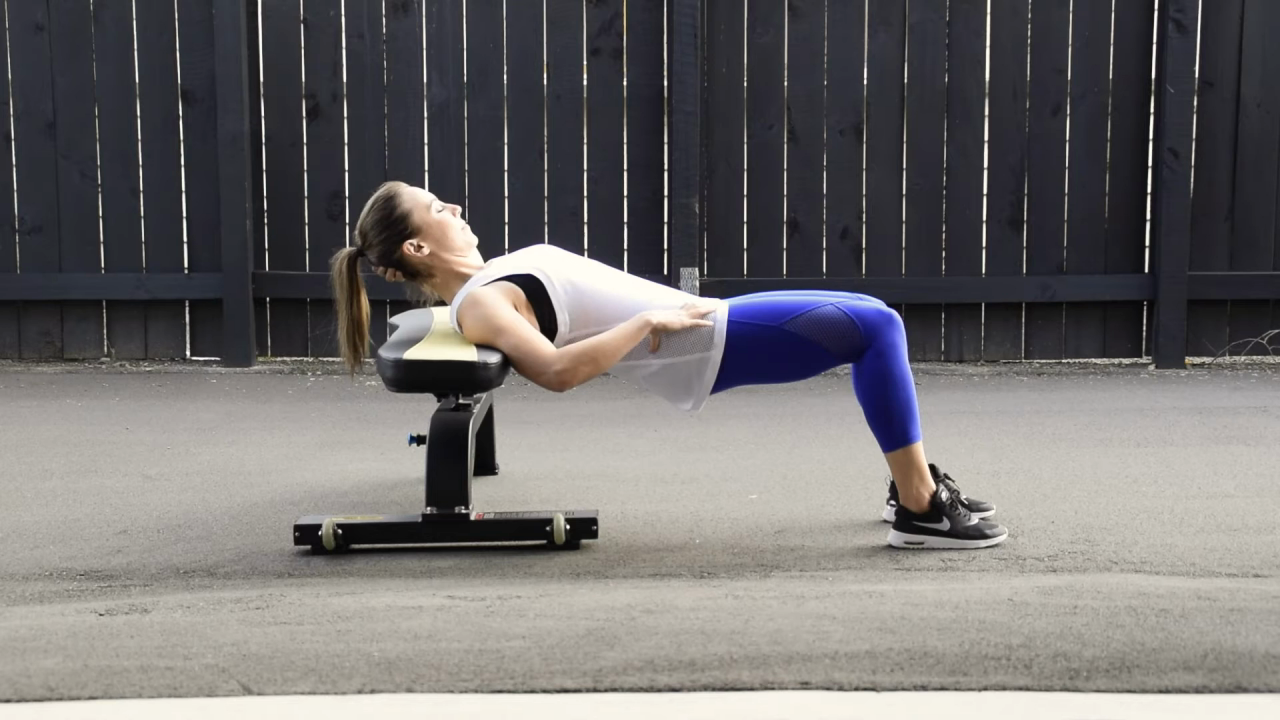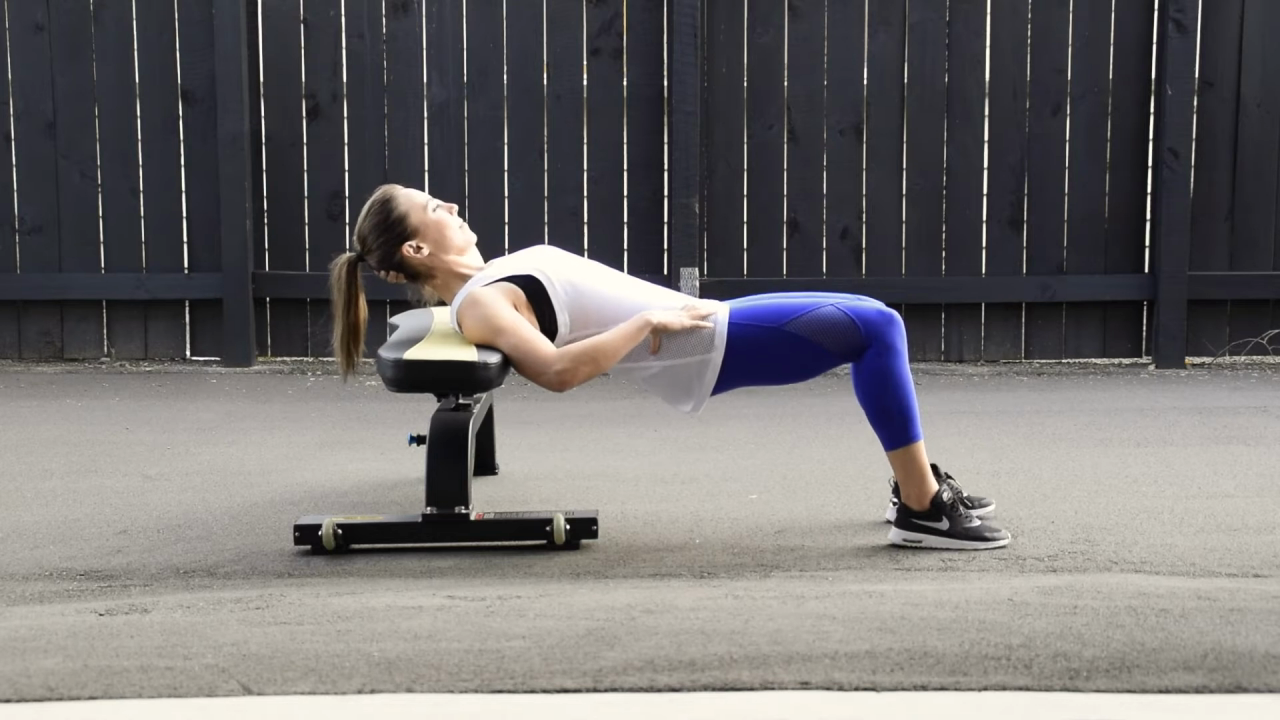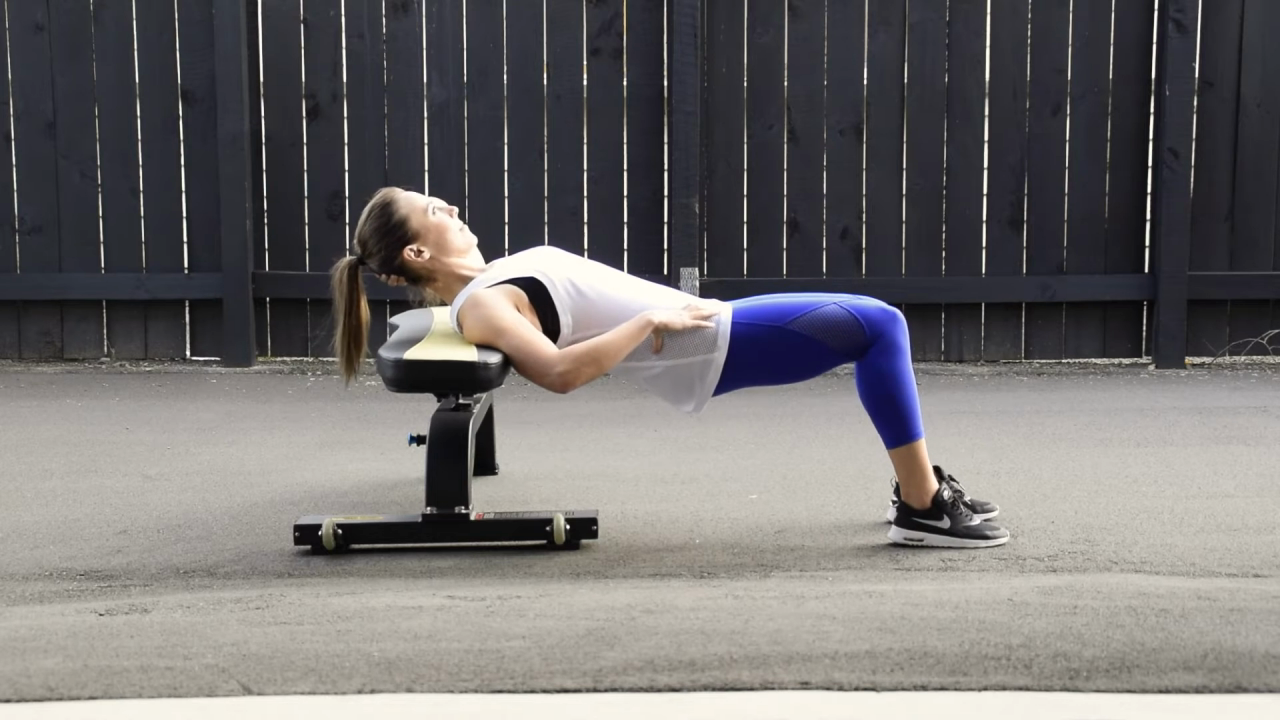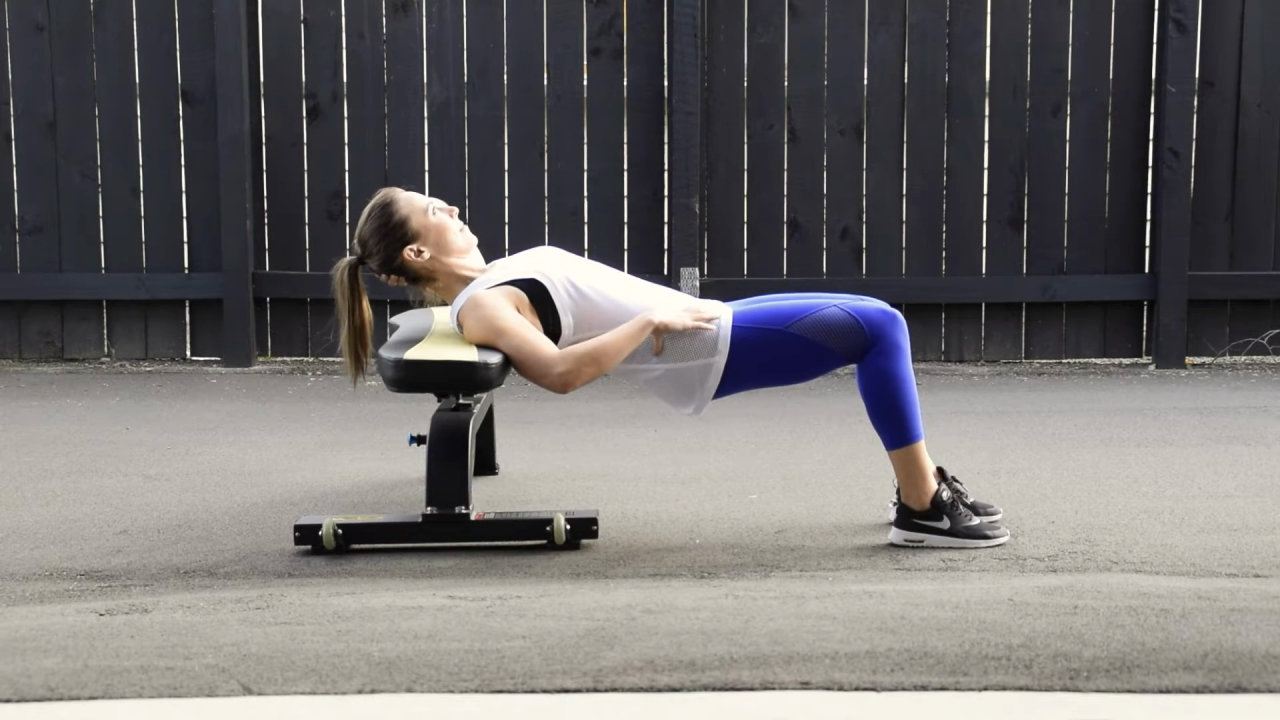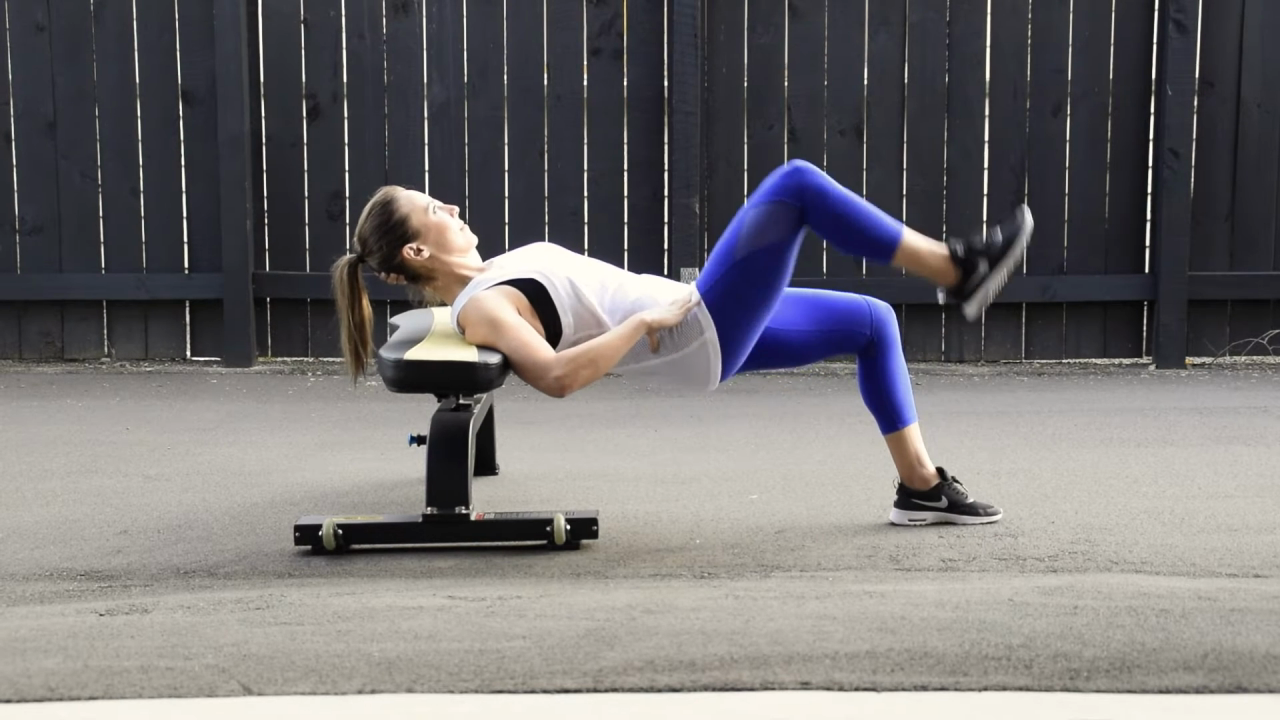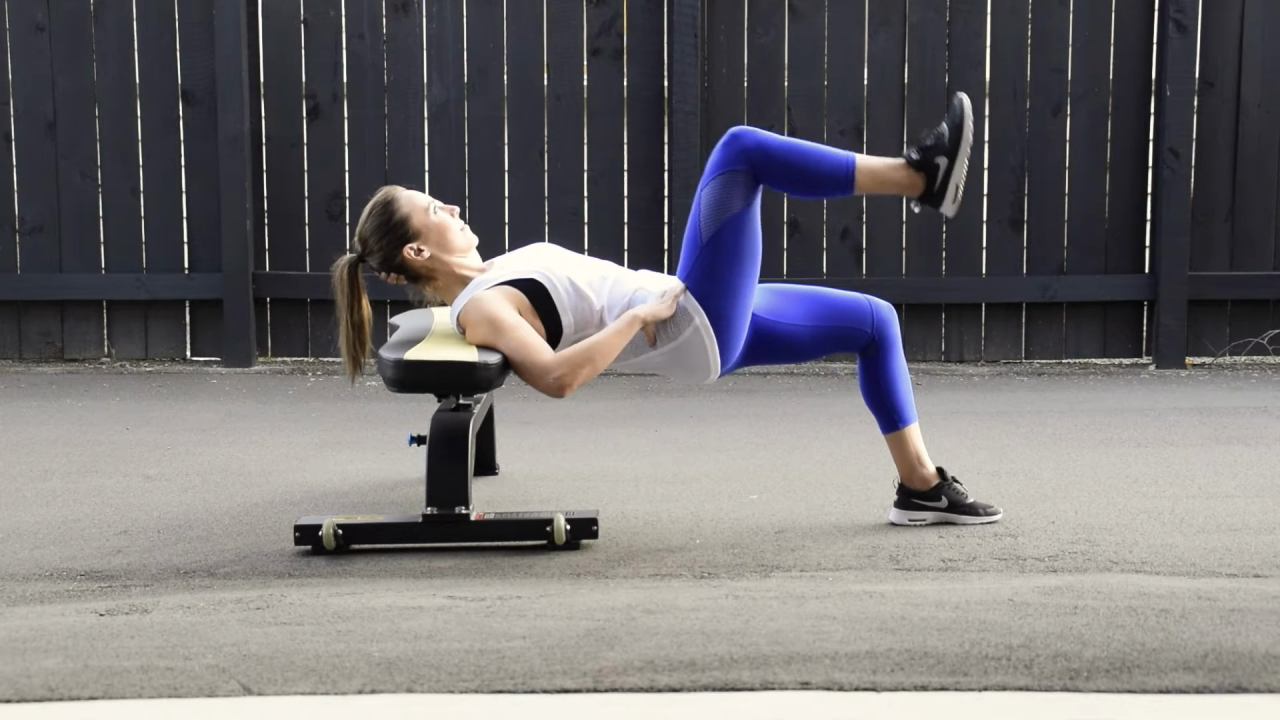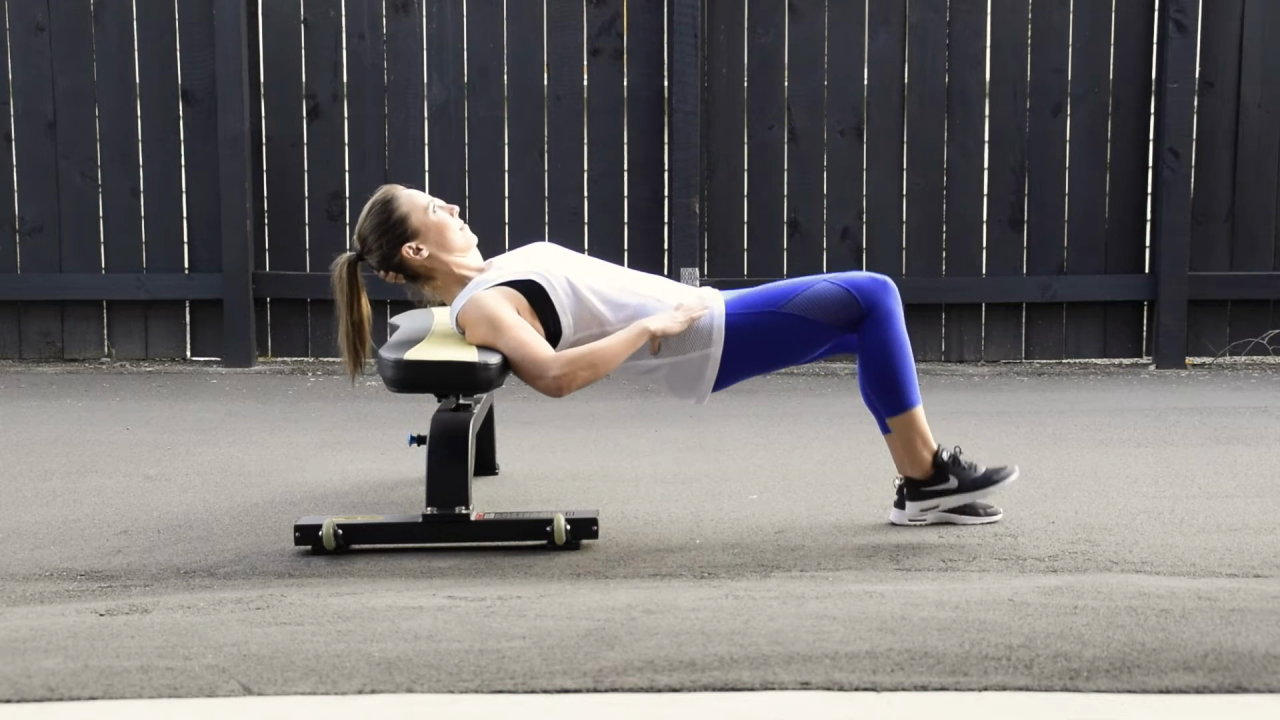
dt=0.7s
person 1, frame 1
left shoulder: (485, 281)
right shoulder: (477, 305)
right elbow: (558, 370)
left wrist: (668, 308)
right wrist: (652, 321)
left hip: (704, 326)
right hip: (704, 347)
left knee: (873, 322)
right knee: (875, 326)
left ankle: (914, 483)
right ankle: (921, 508)
person 1, frame 2
left shoulder: (485, 282)
right shoulder: (477, 305)
right elbow: (559, 369)
left wrist: (671, 309)
right wrist: (651, 321)
left hip: (703, 330)
right hip: (704, 350)
left knee: (874, 318)
right knee: (876, 327)
left ankle: (918, 482)
right ankle: (922, 507)
person 1, frame 3
left shoulder: (486, 282)
right shoulder: (479, 305)
right elbow: (561, 371)
left wrist: (670, 308)
right wrist: (652, 320)
left hip: (710, 326)
right hip: (708, 350)
left knee: (876, 321)
right knee: (879, 325)
left ankle: (919, 483)
right ankle: (923, 506)
person 1, frame 4
left shoulder: (487, 283)
right shoulder: (480, 306)
right elbow: (561, 371)
left wrist: (671, 309)
right wrist: (652, 321)
left hip: (703, 332)
right hip: (703, 353)
left knee: (878, 322)
right knee: (879, 328)
left ankle: (920, 482)
right ankle: (922, 508)
person 1, frame 5
left shoulder: (487, 282)
right shoulder: (478, 309)
right elbow: (557, 375)
right wrist: (646, 318)
left hip: (707, 328)
right hip: (699, 336)
left knee: (873, 321)
right knee: (795, 184)
left ankle: (921, 487)
right ankle: (958, 273)
person 1, frame 6
left shoulder: (485, 283)
right shoulder: (479, 309)
right elbow: (558, 377)
right wrist: (641, 313)
left hip: (703, 323)
right hip: (693, 328)
left knee: (874, 322)
right knee: (739, 147)
left ankle: (921, 487)
right ankle: (922, 177)
person 1, frame 7
left shoulder: (486, 281)
right shoulder: (479, 309)
right elbow: (557, 375)
right wrist: (653, 328)
left hip: (703, 316)
right hip: (700, 346)
left knee: (870, 308)
right knee: (873, 294)
left ankle: (918, 482)
right ankle: (926, 472)
